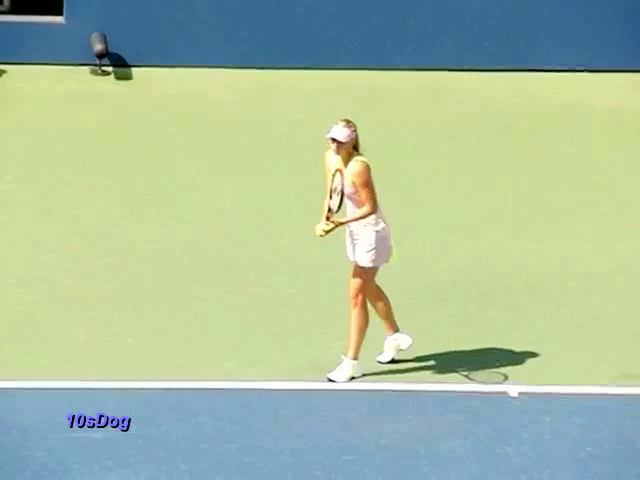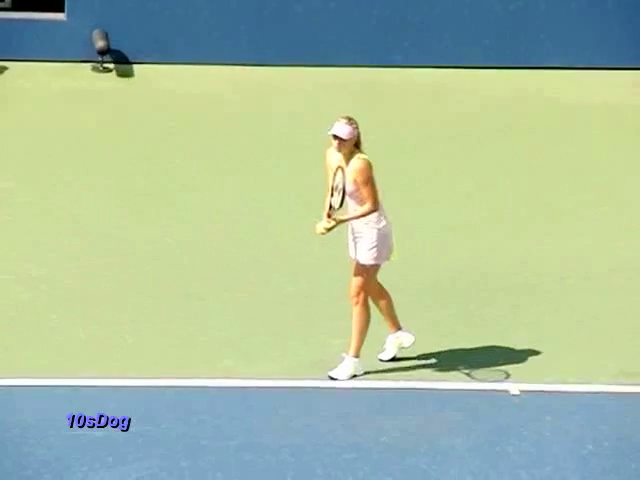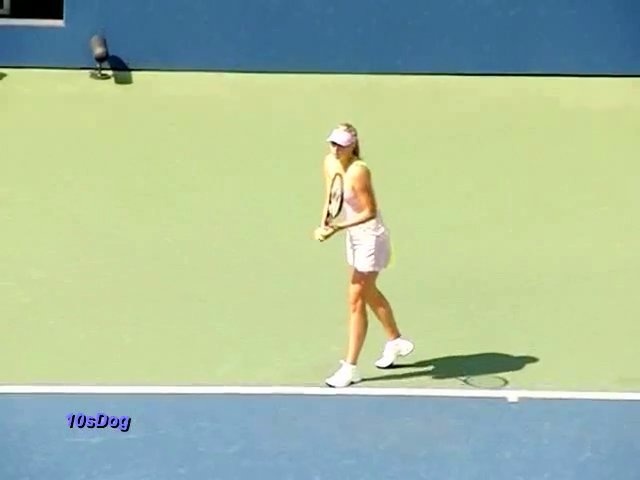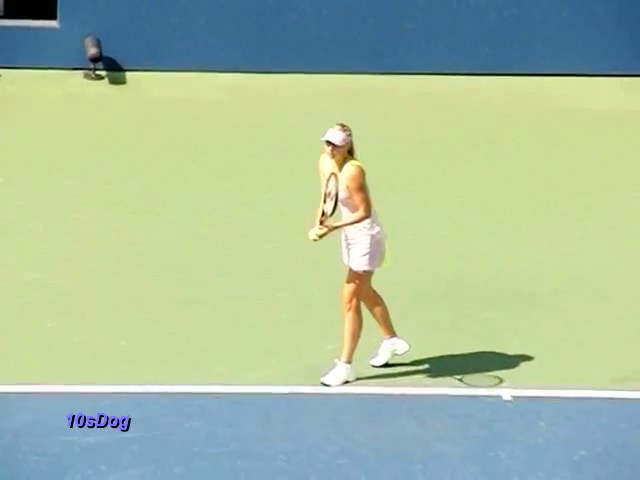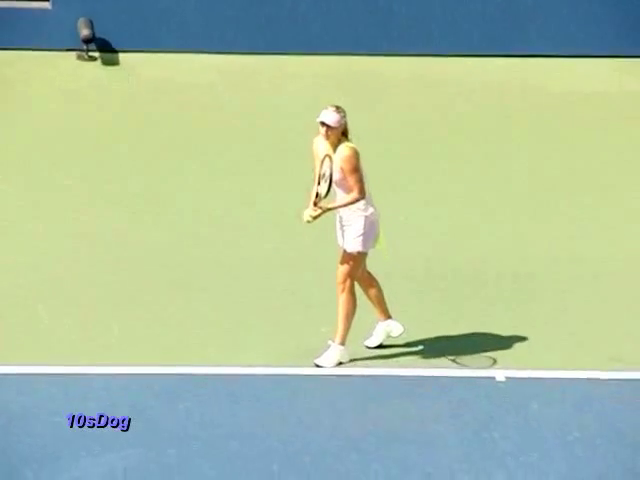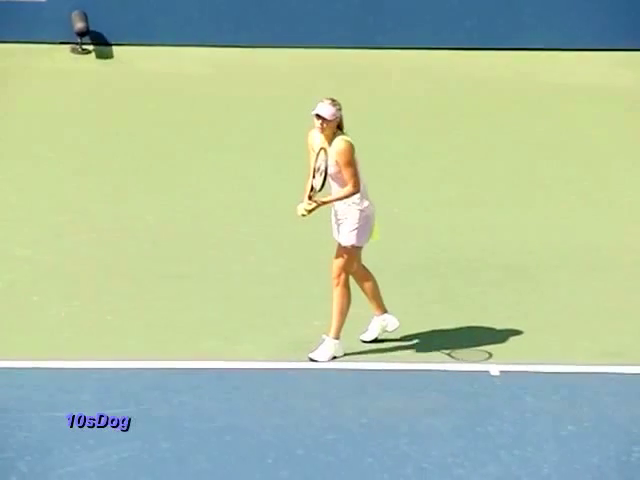
dt=0.3s
person 1, frame 1
left shoulder: (358, 167)
right shoulder: (330, 157)
left elbow: (371, 207)
left wrist: (338, 223)
right wrist: (324, 219)
left hip: (371, 233)
right hip: (354, 231)
left knee: (356, 297)
right knee: (369, 288)
left ankle: (351, 362)
right ankle: (395, 336)
person 1, frame 2
left shoulder: (360, 164)
right shoulder: (331, 155)
left elbow: (372, 205)
left wrist: (340, 220)
right wrist: (325, 217)
left hip: (373, 230)
right hip: (356, 229)
left knee: (358, 294)
right knee: (371, 286)
left ankle: (353, 360)
right ankle: (398, 334)
person 1, frame 3
left shoulder: (358, 171)
right shoulder: (329, 162)
left elbow: (370, 212)
left wrist: (338, 227)
right wrist: (323, 224)
left hip: (371, 238)
right hip: (354, 236)
left knee: (355, 302)
right knee: (370, 293)
left ankle: (350, 367)
right ankle: (396, 341)
person 1, frame 4
left shoulder: (352, 171)
right shoulder: (324, 162)
left elbow: (365, 212)
left wrist: (332, 227)
right wrist: (318, 224)
left hip: (366, 237)
right hip: (349, 236)
left knee: (350, 300)
right knee: (365, 292)
left ankle: (345, 366)
right ankle: (392, 340)
person 1, frame 5
left shoulder: (346, 153)
right shoulder: (318, 144)
left elbow: (359, 193)
left wrist: (326, 208)
right wrist: (311, 206)
left hip: (360, 218)
right hip: (344, 217)
left knee: (344, 281)
right knee: (360, 273)
left ankle: (339, 347)
right ankle: (387, 322)
person 1, frame 6
left shoulder: (342, 146)
right shoulder: (313, 137)
left elbow: (353, 187)
right elbow: (314, 174)
left wrist: (321, 202)
right wrist: (306, 199)
left hip: (356, 212)
right hip: (339, 211)
left knee: (339, 275)
right knee: (355, 267)
left ankle: (334, 341)
right ankle: (382, 316)
